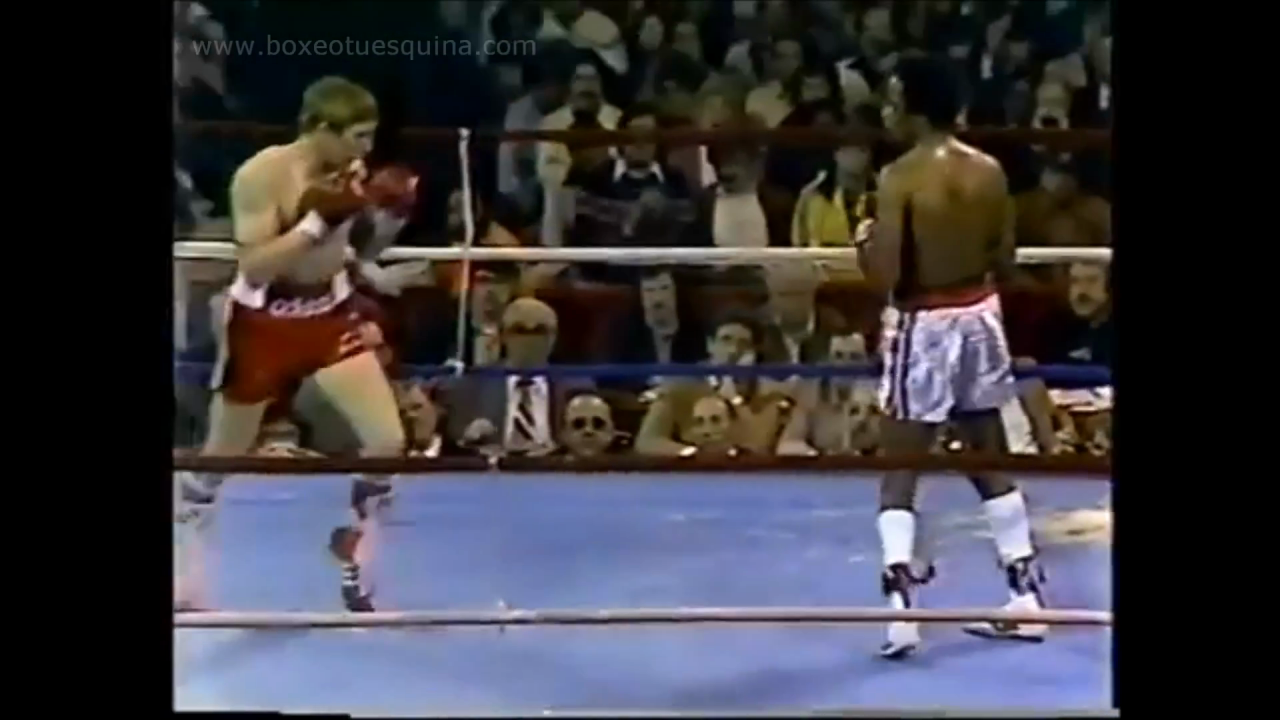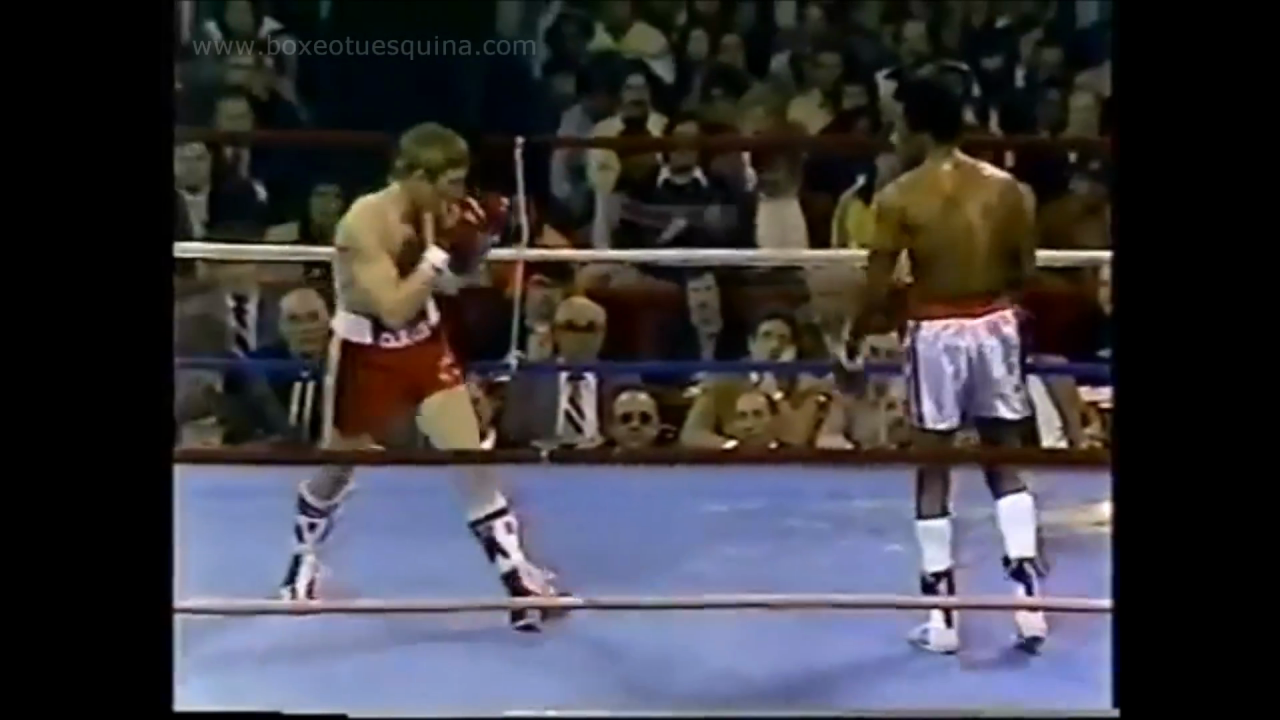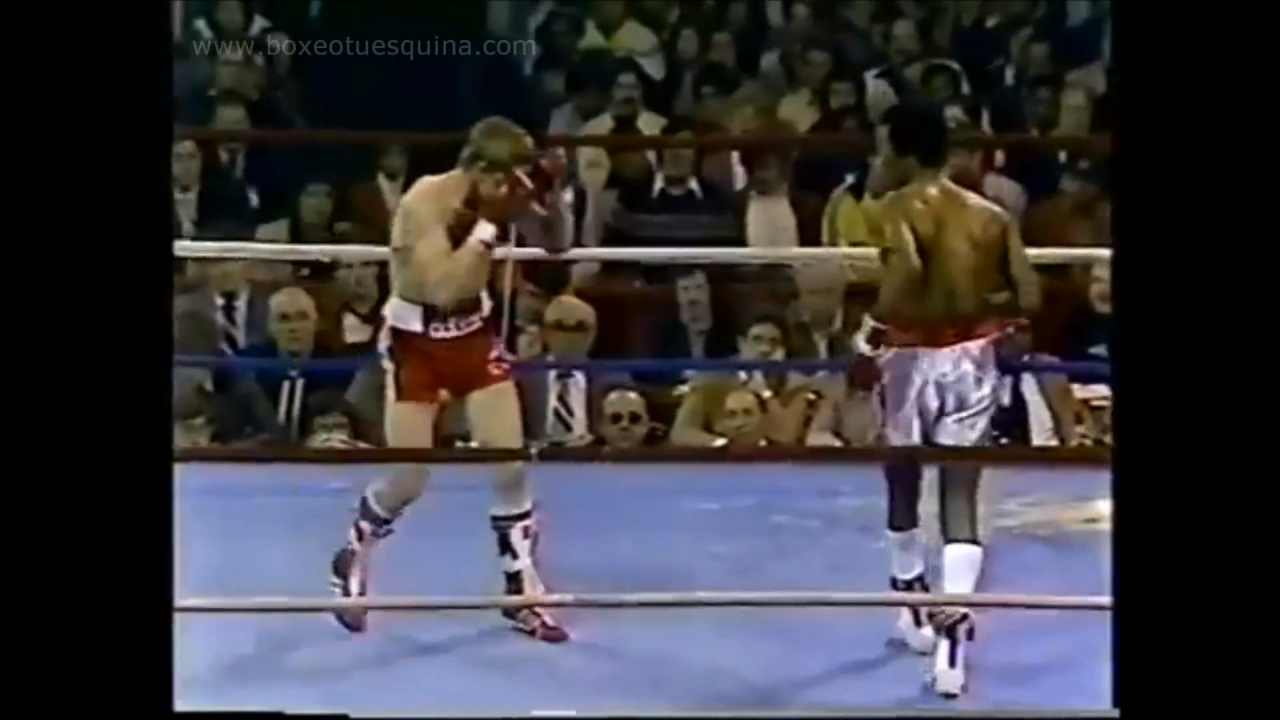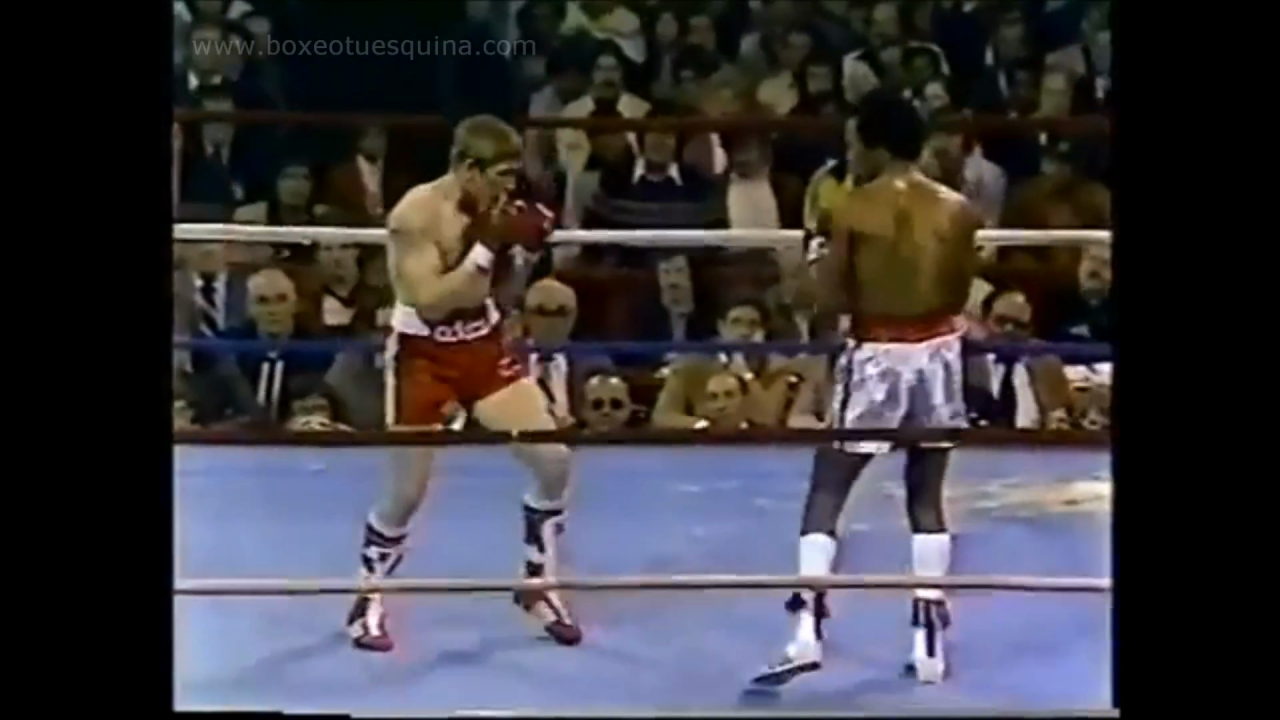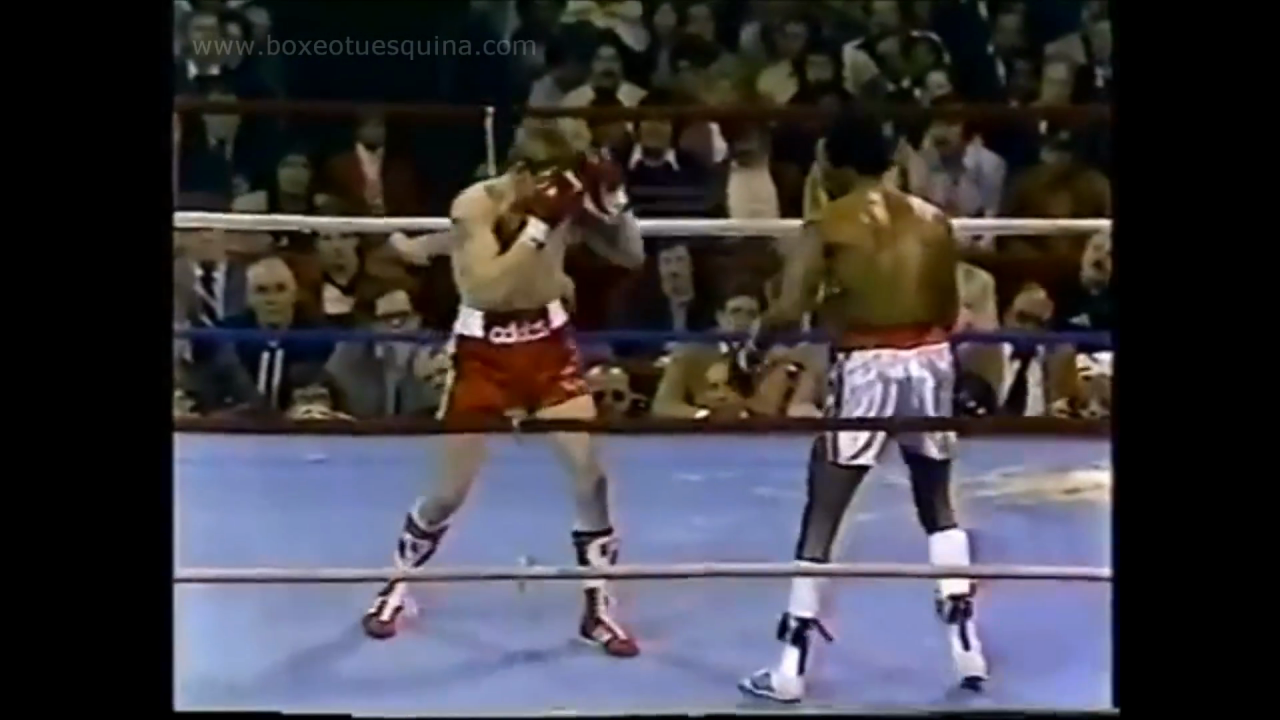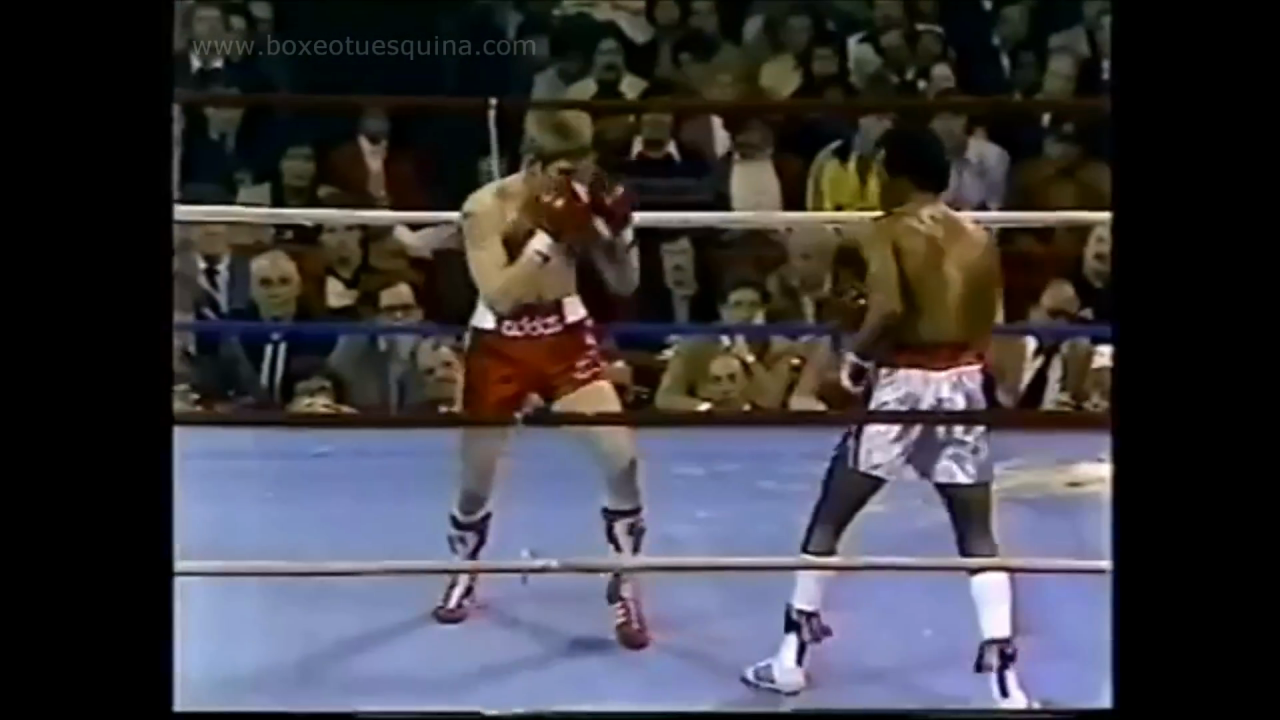
dt=0.3s
person 1, frame 1
left shoulder: (900, 178)
right shoulder: (989, 170)
left elbow: (879, 270)
right elbow: (1003, 257)
left wrist: (870, 240)
left hip: (922, 324)
right hip: (979, 316)
left knee: (899, 470)
right knee: (989, 462)
left ankle: (905, 605)
right ankle: (1026, 599)
person 1, frame 2
left shoulder: (900, 197)
right shoulder: (1004, 186)
left elbow: (876, 287)
right elbow: (1025, 270)
left wrist: (854, 347)
left hip: (936, 334)
right hip: (995, 328)
left knee: (933, 474)
right knee: (1006, 469)
left ankle: (942, 614)
right ankle: (1026, 595)
person 1, frame 3
left shoulder: (896, 210)
right shoulder: (991, 215)
left elbow: (904, 272)
right elbow: (1029, 299)
left wrist: (869, 338)
left hip: (914, 359)
right hip: (972, 359)
left knee: (902, 490)
right knee: (959, 502)
left ankle: (916, 613)
right ankle: (951, 649)
person 1, frame 4
left shoulder: (854, 208)
right shoulder: (958, 210)
left elbow: (831, 298)
right elbow: (957, 297)
left wrist: (819, 259)
left hip: (878, 357)
right hip: (939, 352)
left knee: (826, 494)
right knee: (926, 498)
left ankle: (808, 631)
right ankle: (928, 641)
person 1, frame 5
left shoulder: (829, 222)
right shoulder: (933, 219)
left elbow: (789, 307)
right elbow: (950, 311)
left wrist: (750, 348)
left hip: (868, 365)
right hip: (930, 361)
left knee: (822, 516)
right knee: (938, 507)
left ankle: (791, 663)
right ankle: (964, 638)
person 1, frame 6
left shoulder: (888, 232)
right shoulder: (980, 240)
left elbow: (889, 309)
right elbow: (984, 329)
left wrist: (854, 362)
left hip: (903, 383)
right hip: (962, 383)
left knee: (829, 518)
right knee: (977, 537)
left ankle: (792, 657)
right ankle: (1005, 679)
person 2, frame 1
left shoulder: (347, 174)
right shoulder: (261, 175)
left elbow: (368, 249)
right elbow: (259, 268)
left wrist: (392, 212)
right wrist: (318, 218)
left hip: (330, 316)
right hip: (262, 322)
left knee: (388, 440)
right knee: (222, 456)
left ankle: (354, 537)
right ankle: (186, 557)
person 2, frame 2
left shoulder: (432, 210)
right shoulder: (366, 223)
left elbow: (460, 270)
right elbow: (392, 310)
left wrist: (473, 238)
right wrist: (439, 251)
left hip: (423, 342)
right hip: (366, 352)
left knee: (475, 470)
right knee: (334, 477)
left ankle: (524, 588)
right ankle: (305, 561)
person 2, frame 3
left shoulder: (494, 190)
right shoulder: (425, 201)
right elbow: (442, 289)
left wrist: (549, 194)
right wrist: (490, 224)
left hip: (475, 334)
right hip: (413, 342)
left knee: (512, 471)
right knee: (409, 482)
left ankle: (525, 595)
right ankle: (354, 559)
person 2, frame 4
left shoulder: (490, 204)
right shoulder: (418, 212)
left elbow: (500, 280)
right elbow: (431, 302)
left wrist: (531, 237)
right wrist: (487, 250)
left hip: (483, 342)
right hip: (422, 350)
left knee: (554, 459)
right knee: (407, 492)
left ankle: (539, 583)
right ankle: (369, 601)
person 2, frame 5
left shoulder: (565, 194)
right shoulder: (475, 205)
left elbow: (631, 255)
right elbow: (486, 287)
left wrist: (610, 198)
right wrist: (538, 224)
left hip: (549, 345)
right hip: (483, 350)
left knee: (590, 478)
right knee: (449, 492)
left ankle: (598, 608)
right ankle: (397, 586)
person 2, frame 6
left shoulder: (578, 198)
right shoulder: (486, 207)
left elbow: (625, 284)
right elbow: (498, 295)
left wrist: (619, 232)
right wrist: (549, 238)
left hip: (565, 338)
right hip: (499, 346)
left knee: (621, 459)
right knee: (475, 482)
left ankle: (623, 590)
right ankle: (463, 577)
